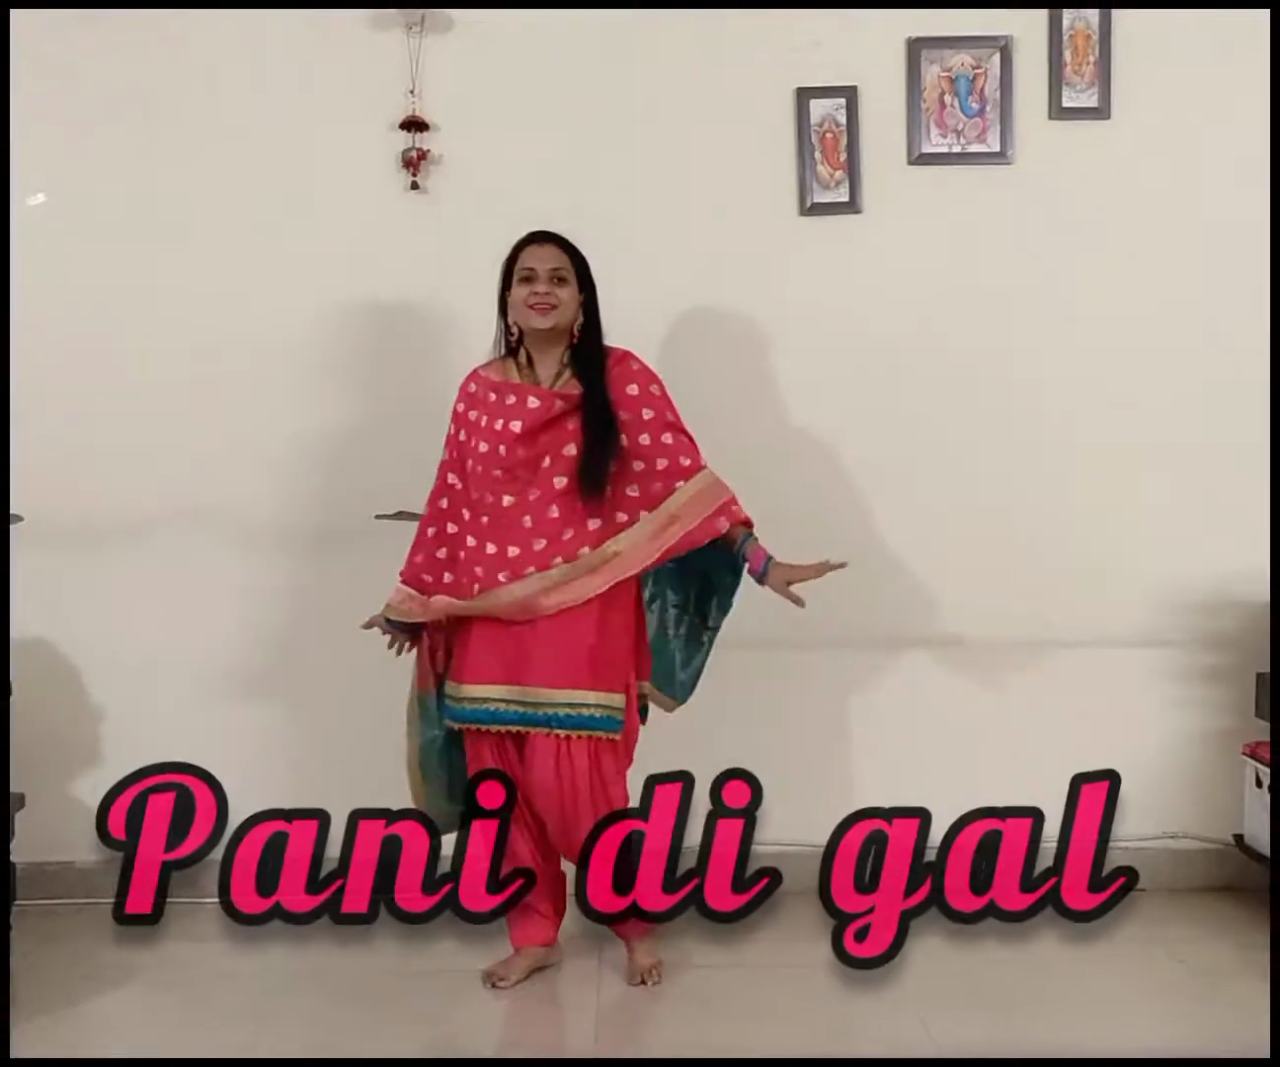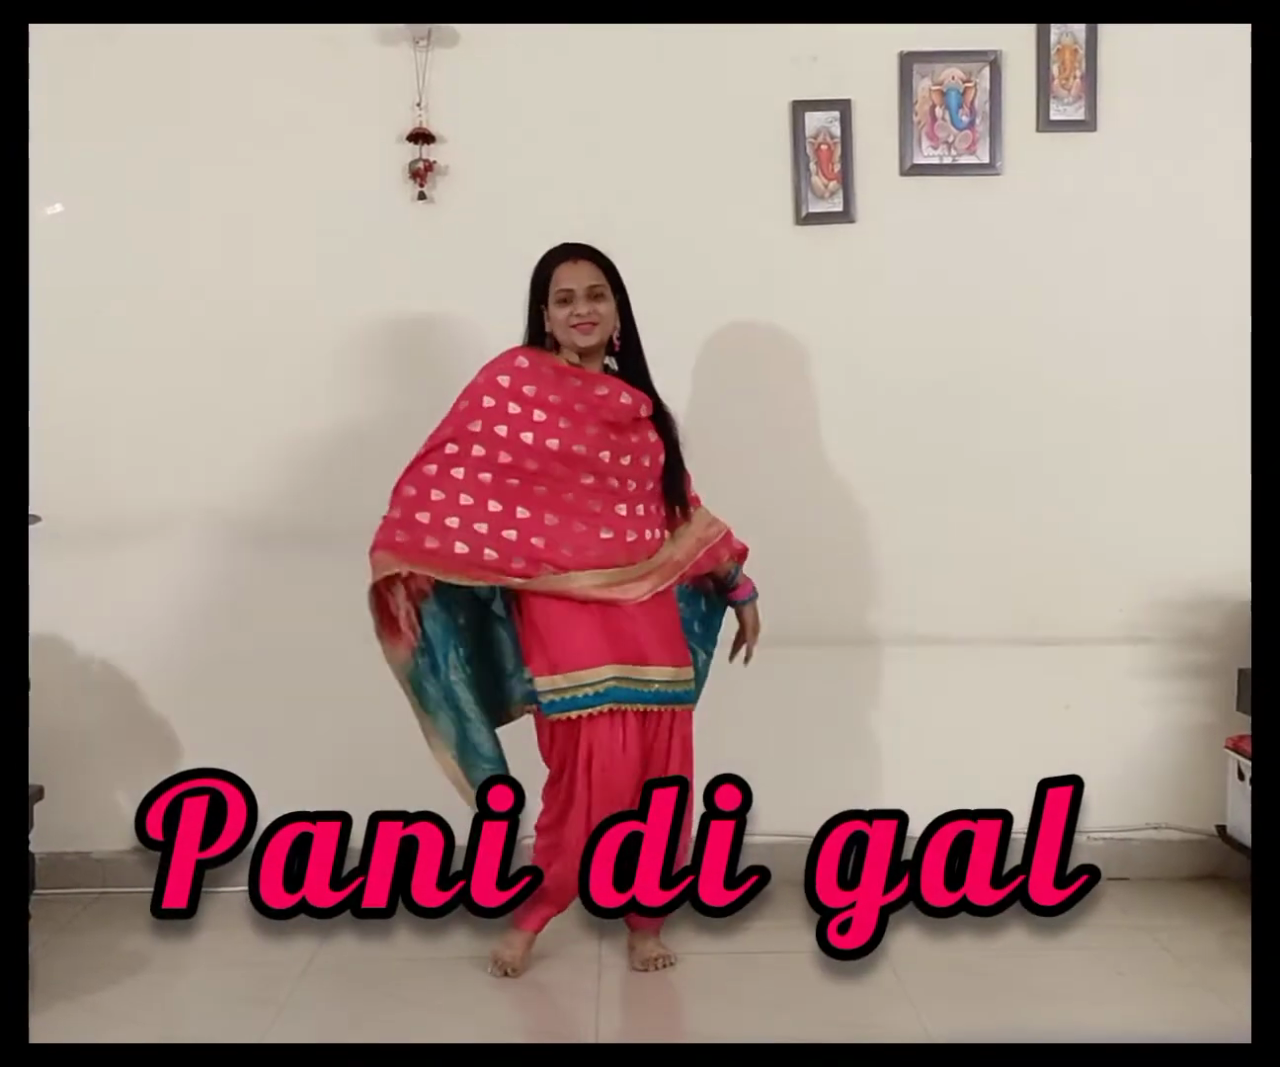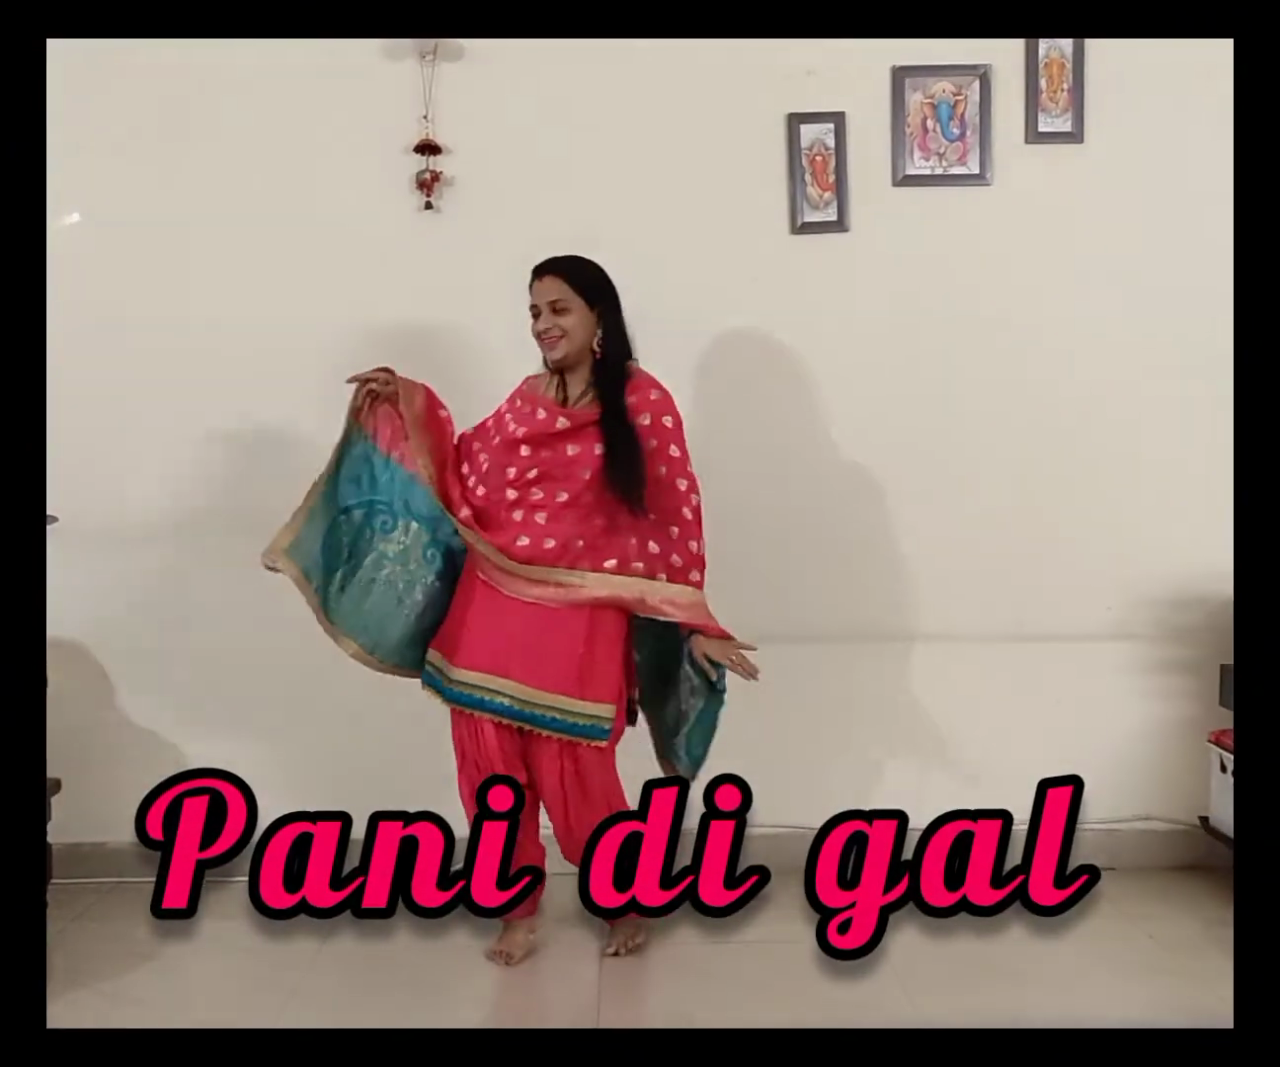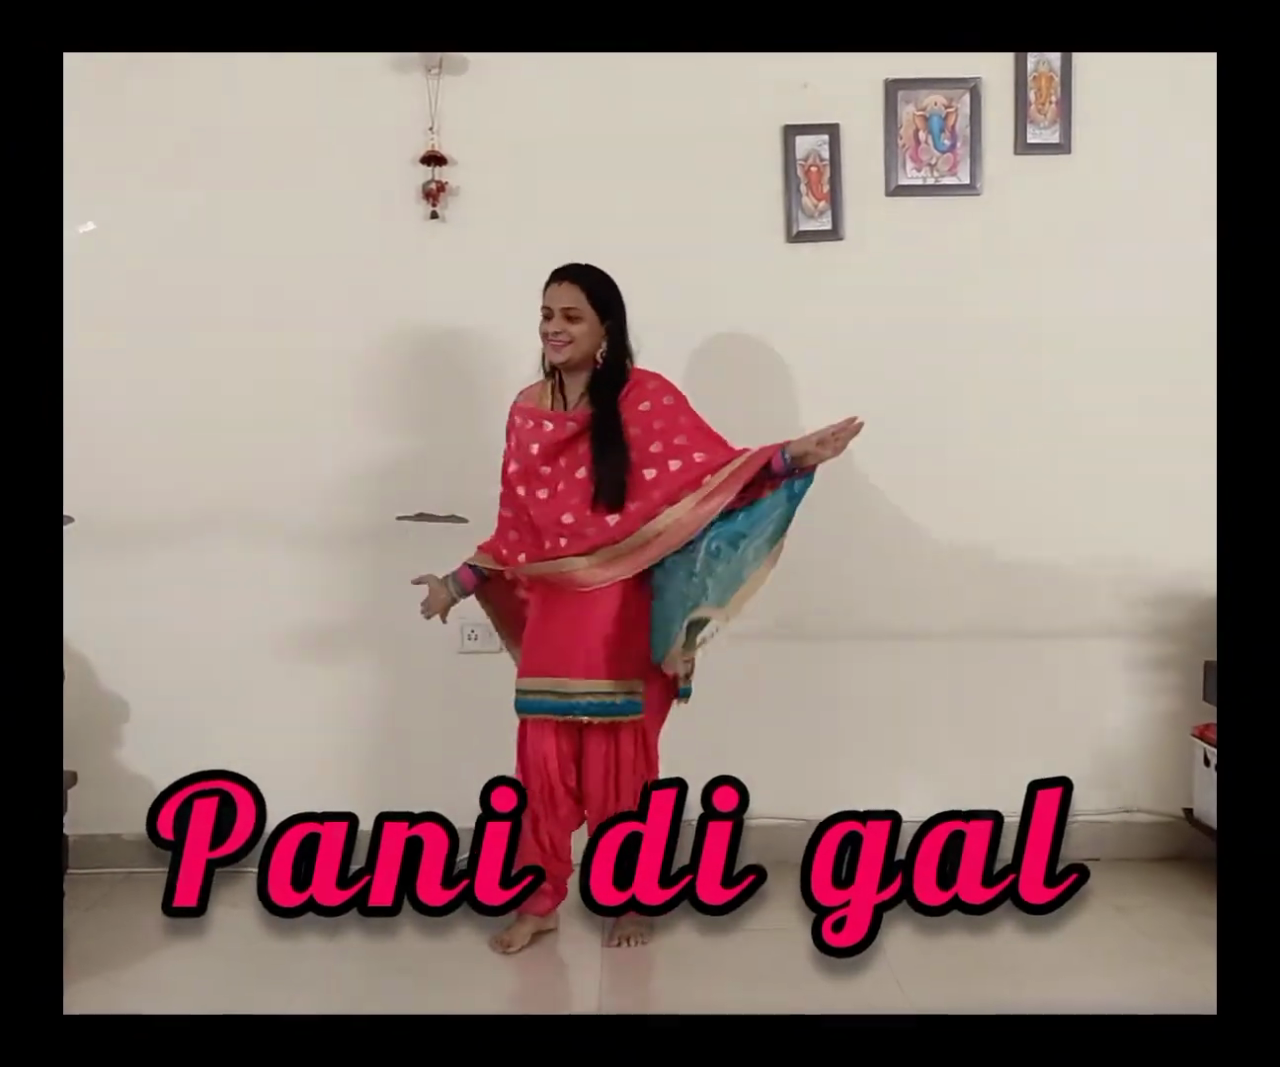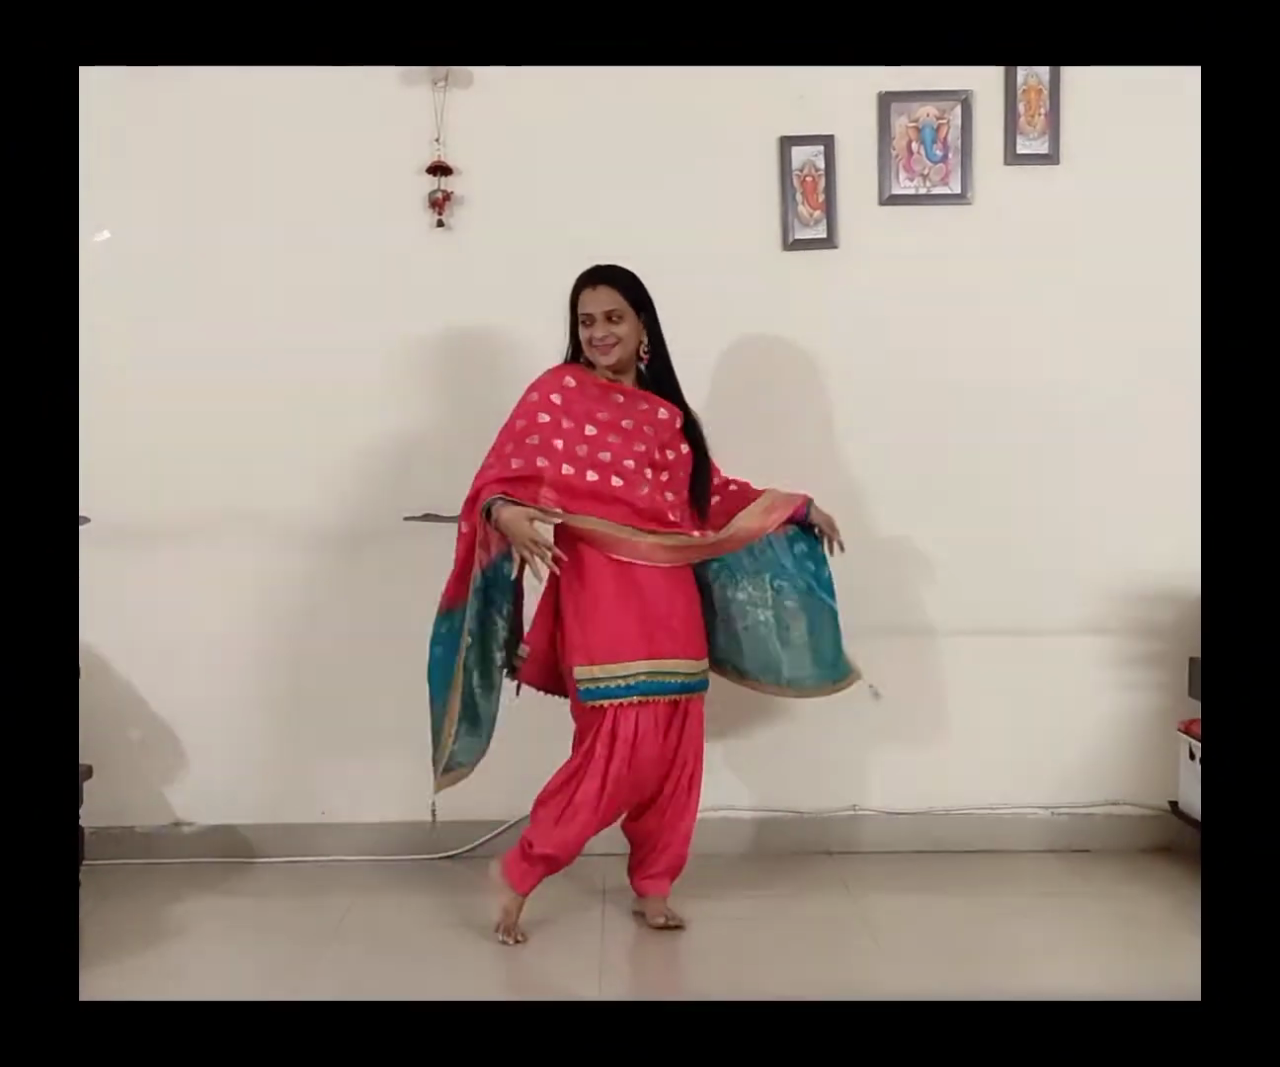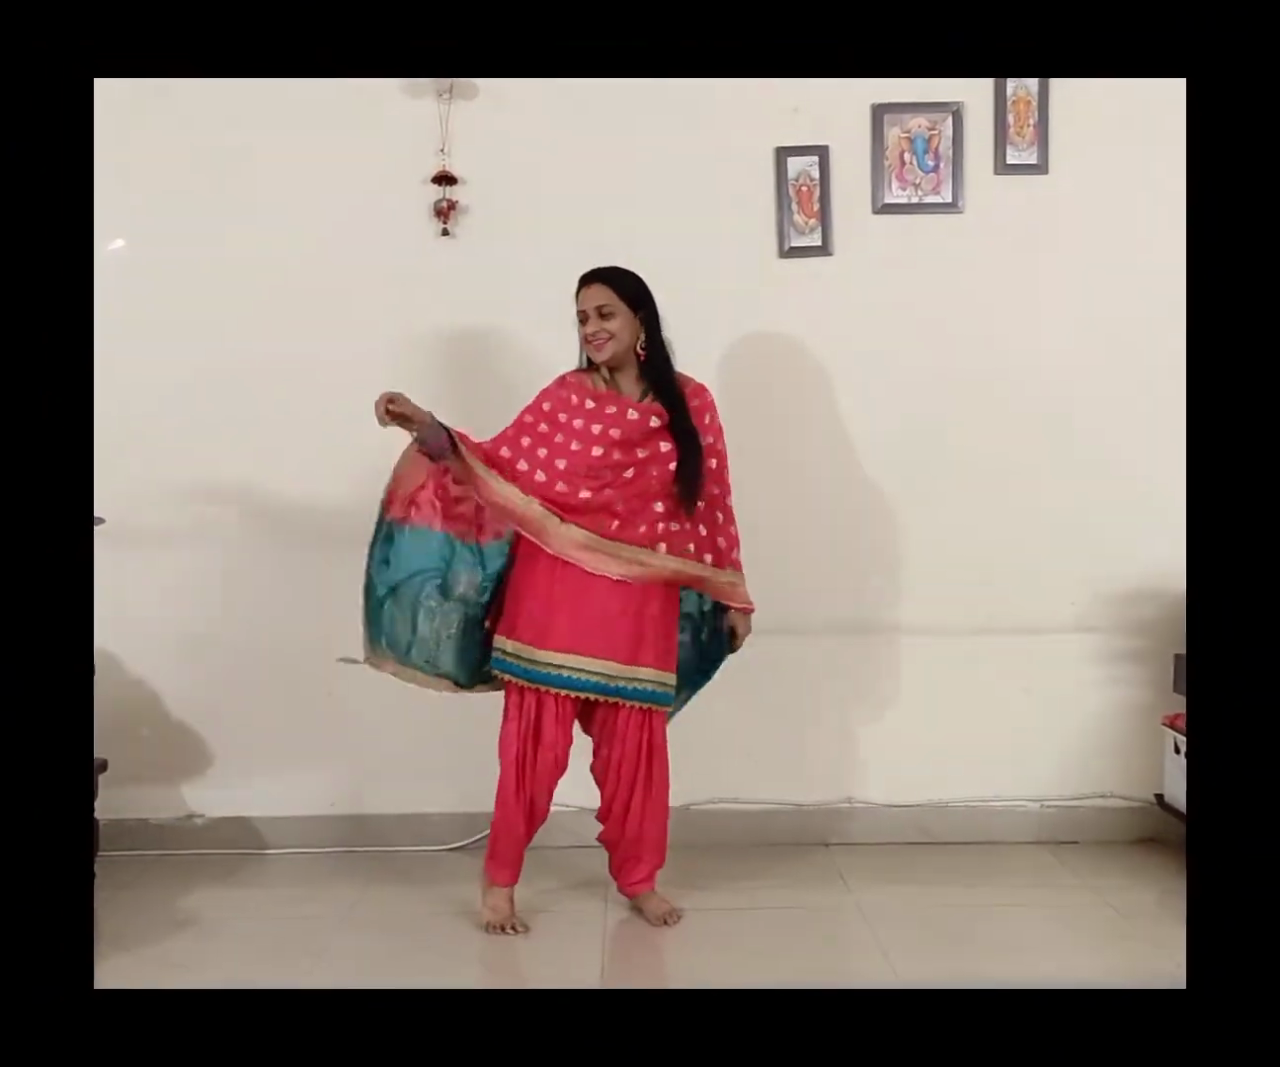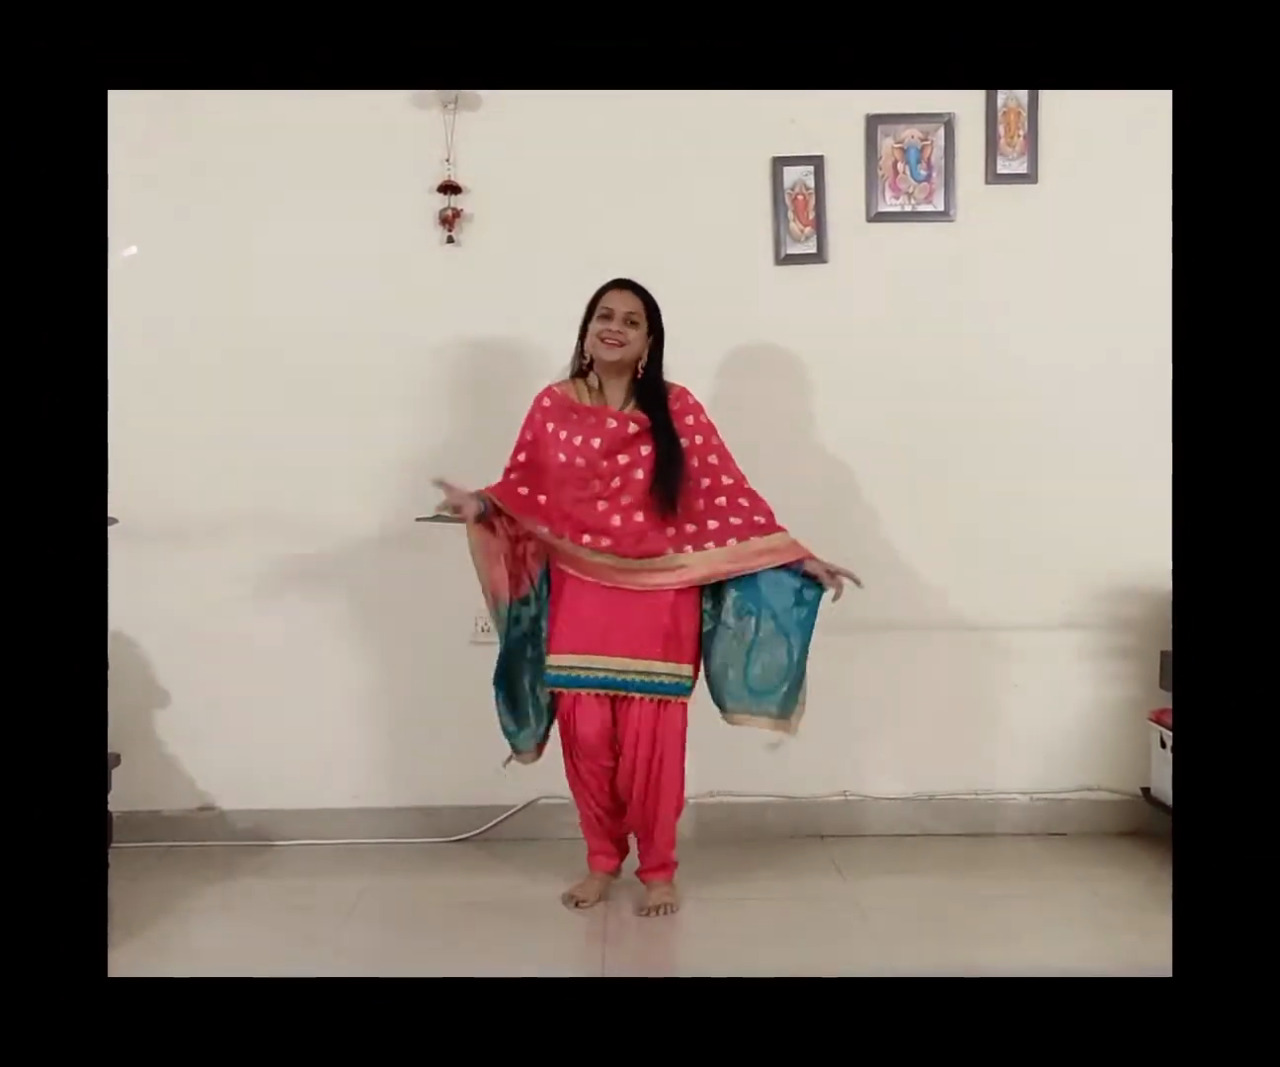
dt=0.7s
person 1, frame 1
left shoulder: (621, 378)
right shoulder: (479, 390)
left elbow: (681, 481)
right elbow: (450, 507)
left wrist: (762, 562)
right wrist: (414, 605)
left hip: (588, 613)
right hip: (492, 618)
left knee: (576, 781)
right knee: (501, 778)
left ankle: (635, 922)
right ankle: (534, 932)
person 1, frame 2
left shoulder: (638, 397)
right shoulder: (513, 378)
left elbow: (679, 506)
right elbow: (444, 474)
left wrist: (739, 589)
right wrist: (405, 567)
left hip: (647, 609)
right hip: (562, 606)
left knee: (660, 771)
right knee: (596, 768)
left ankle: (643, 914)
right ankle: (528, 912)
person 1, frame 3
left shoulder: (642, 401)
right shoulder: (524, 400)
left elbow: (672, 517)
right elbow: (464, 477)
left wrist: (694, 625)
right wrist: (409, 401)
left hip: (581, 614)
right hip: (490, 605)
left knee: (575, 772)
right knee: (488, 766)
right ankle: (521, 909)
person 1, frame 4
left shoulder: (646, 395)
right shoulder: (526, 409)
left elbow: (711, 471)
left wrist: (793, 456)
right wrist: (465, 579)
left hip: (628, 606)
right hip: (556, 609)
left knee: (620, 759)
right knee: (543, 759)
right ankle: (539, 901)
person 1, frame 5
left shoulder: (665, 403)
right shoulder: (557, 391)
left elbow: (712, 492)
right elbow: (500, 479)
left wrist: (797, 508)
right wrist: (507, 515)
left hip: (672, 594)
right hip: (603, 592)
left knee: (676, 744)
right knee: (623, 745)
left ankle: (653, 884)
right ankle: (518, 873)
person 1, frame 6
left shoulder: (690, 402)
right shoulder: (564, 396)
left elbow: (710, 501)
right elbow: (496, 468)
left wrist: (732, 595)
right wrist: (426, 427)
left hip: (641, 600)
right hip: (555, 591)
left knee: (634, 744)
right knee: (534, 741)
left ankle: (639, 878)
right ankle: (499, 880)
person 1, frame 7
left shoulder: (676, 408)
right shoulder: (551, 405)
left elbow: (725, 491)
right elbow: (520, 488)
left wrist: (795, 554)
right wrist: (476, 506)
left hip: (659, 598)
right hip: (580, 598)
left knee: (652, 740)
right knee: (586, 735)
left ankle: (659, 868)
right ankle: (603, 855)
